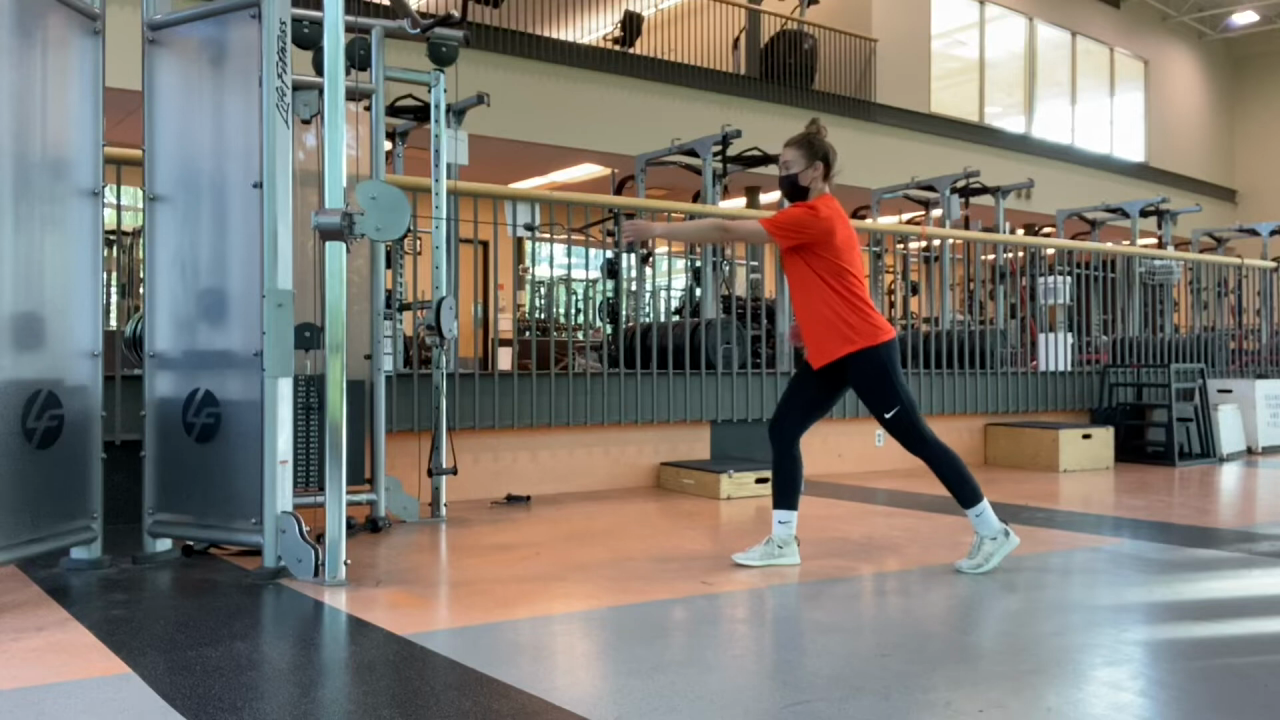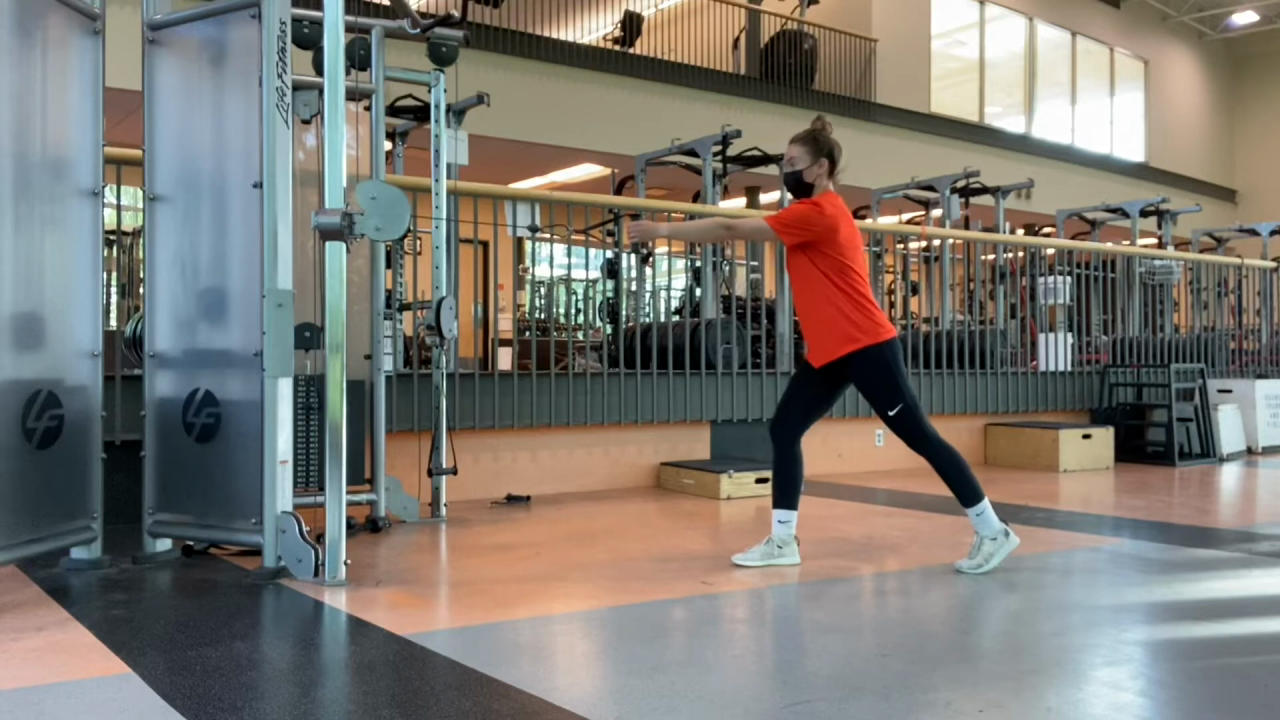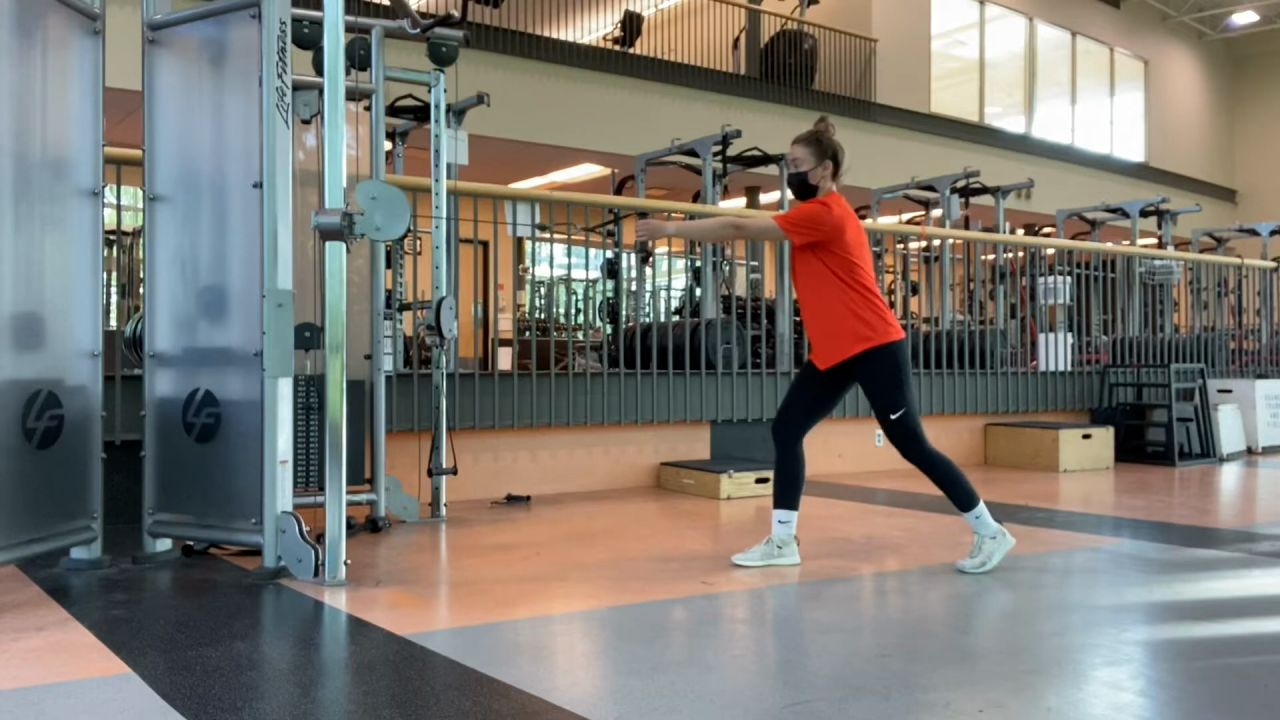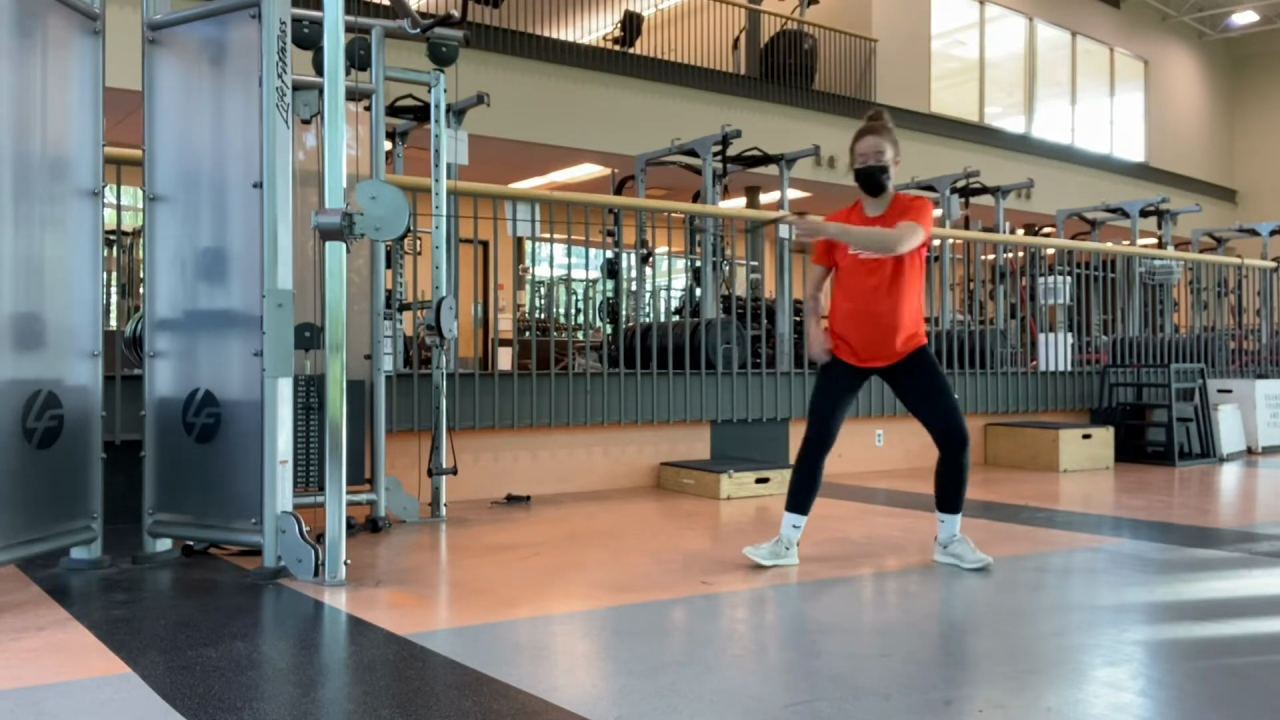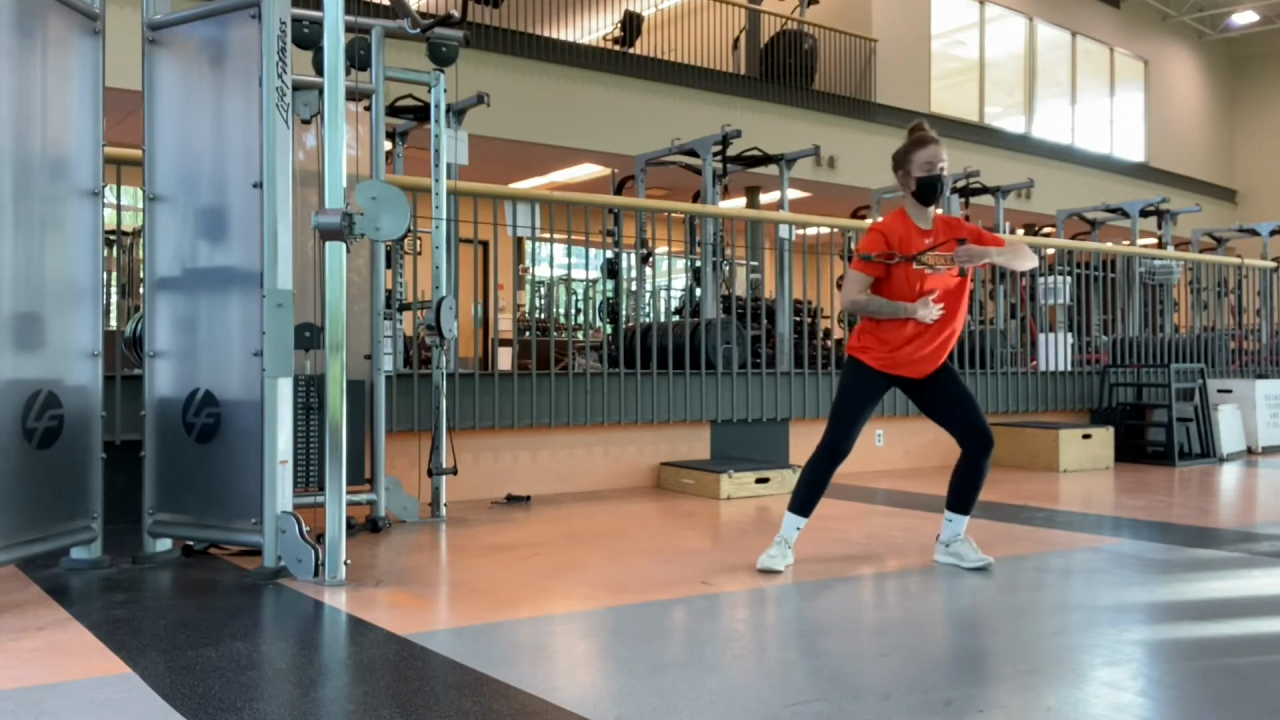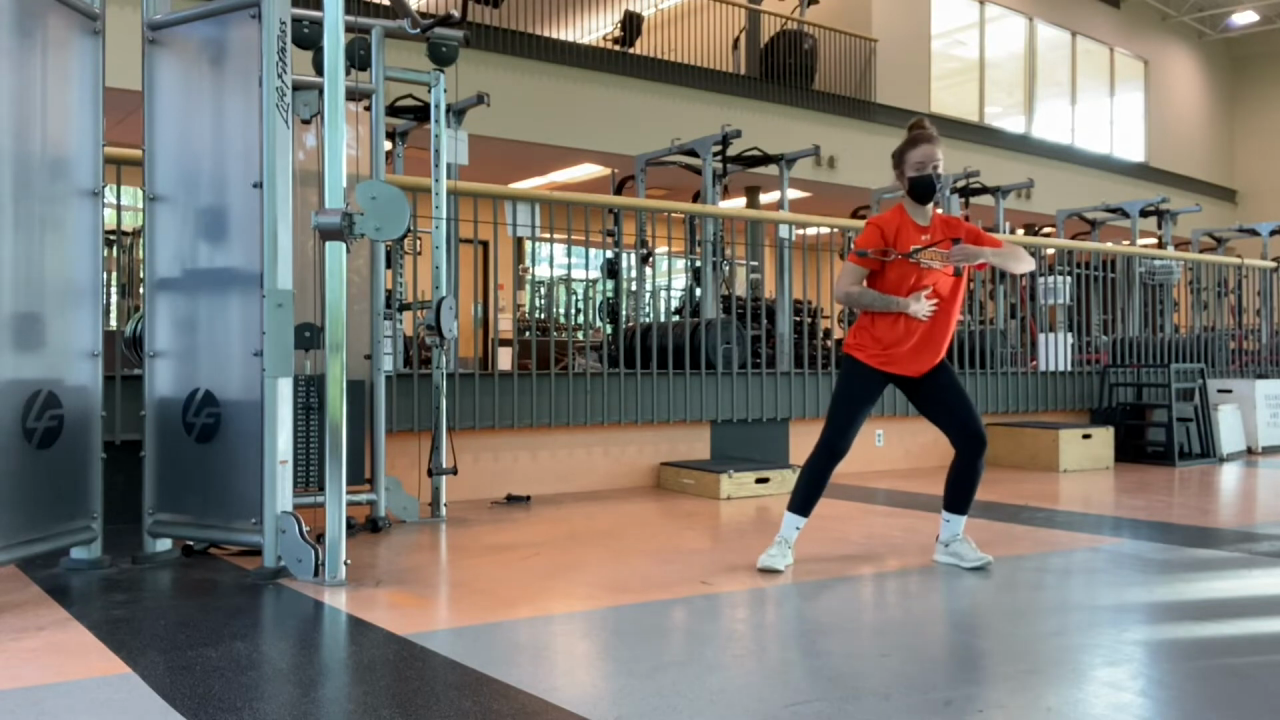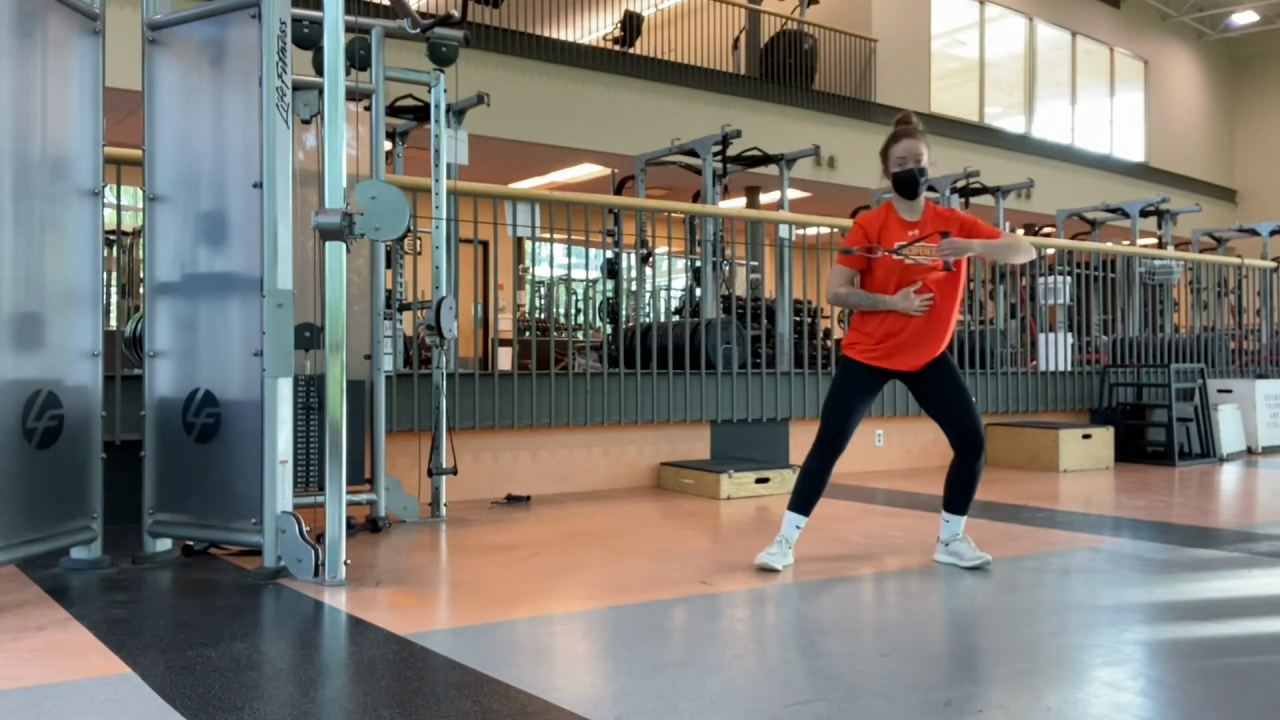
dt=0.4s
person 1, frame 1
left shoulder: (814, 216)
right shoulder: (813, 216)
left elbow: (728, 231)
left wrist: (656, 229)
right wrist: (807, 323)
left hip: (865, 350)
right hip: (831, 354)
left knee: (917, 439)
right knee: (782, 431)
left ankle: (992, 531)
right ankle: (783, 541)
person 1, frame 2
left shoulder: (819, 212)
right shoulder: (814, 215)
left elbow: (731, 229)
left wrist: (661, 230)
right wrist: (817, 340)
left hip: (867, 348)
right hip: (830, 354)
left knee: (919, 437)
right knee: (783, 431)
left ankle: (992, 531)
right ankle: (782, 541)
person 1, frame 3
left shoulder: (826, 212)
right shoulder: (813, 217)
left elbow: (741, 228)
left wrist: (670, 228)
left hip: (875, 348)
right hip: (832, 353)
left knee: (911, 445)
right knee: (785, 431)
left ankle: (989, 532)
right ankle: (782, 541)
person 1, frame 4
left shoulder: (915, 209)
right shoulder: (838, 223)
left elbow: (899, 241)
right elbow: (814, 286)
left wrist: (829, 232)
right wrist: (815, 327)
left hip: (906, 349)
right hip: (845, 351)
left knee: (955, 437)
right knee: (816, 440)
left ankle: (949, 538)
right ankle: (787, 541)
person 1, frame 5
left shoulder: (960, 231)
right shoulder: (884, 233)
left elbow: (1028, 259)
right elbow: (851, 300)
left wrist: (989, 253)
right wrist: (912, 310)
left hip: (930, 364)
right hip: (873, 360)
left knee: (980, 440)
right knee: (835, 445)
left ankle: (951, 539)
right ankle: (784, 541)
person 1, frame 6
left shoulder: (958, 231)
right shoulder: (883, 227)
left elbow: (1025, 262)
right elbow: (844, 291)
left wrist: (984, 254)
right wrist: (902, 304)
left hip: (927, 362)
right hip: (870, 357)
left knee: (973, 440)
right knee: (833, 445)
left ankle: (950, 540)
right ankle: (784, 541)
person 1, frame 7
left shoulder: (953, 223)
right shoulder: (870, 225)
left elbow: (1025, 251)
right elbow: (835, 292)
left wrist: (975, 247)
right wrist: (892, 301)
left hip: (929, 355)
right hip: (867, 354)
left knee: (971, 441)
right knee: (829, 441)
left ankle: (951, 539)
right ankle: (785, 540)
